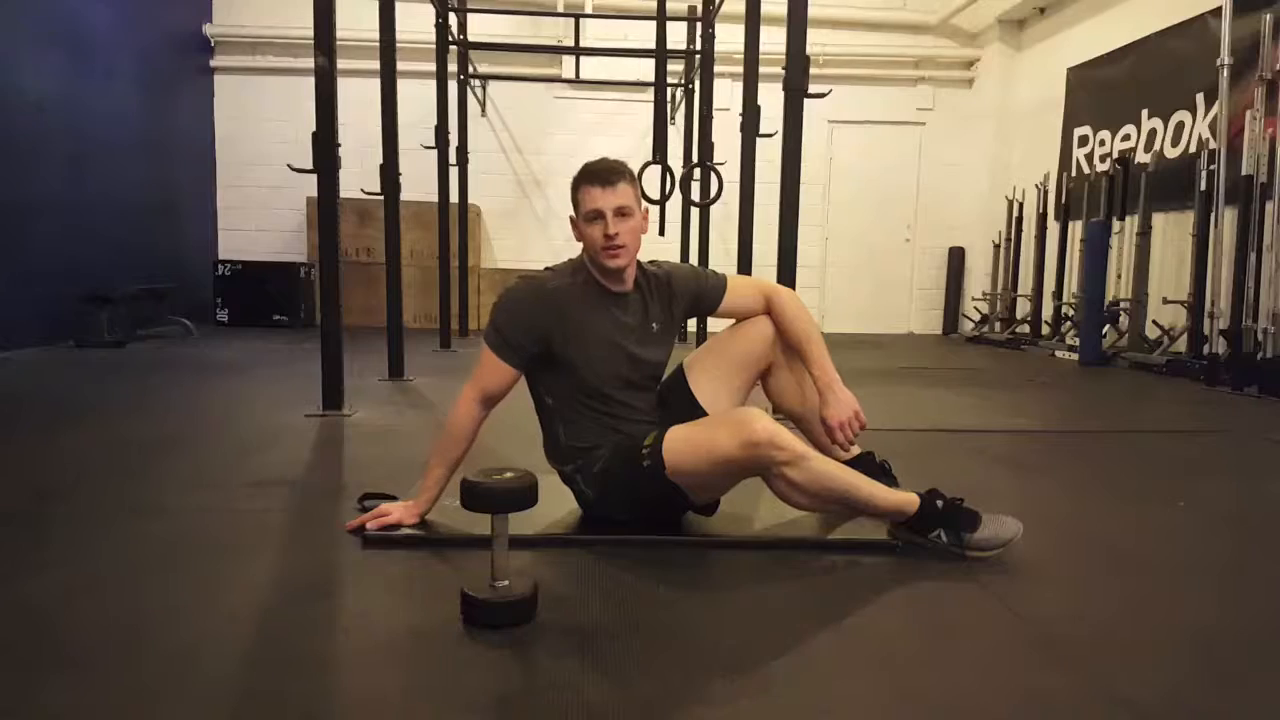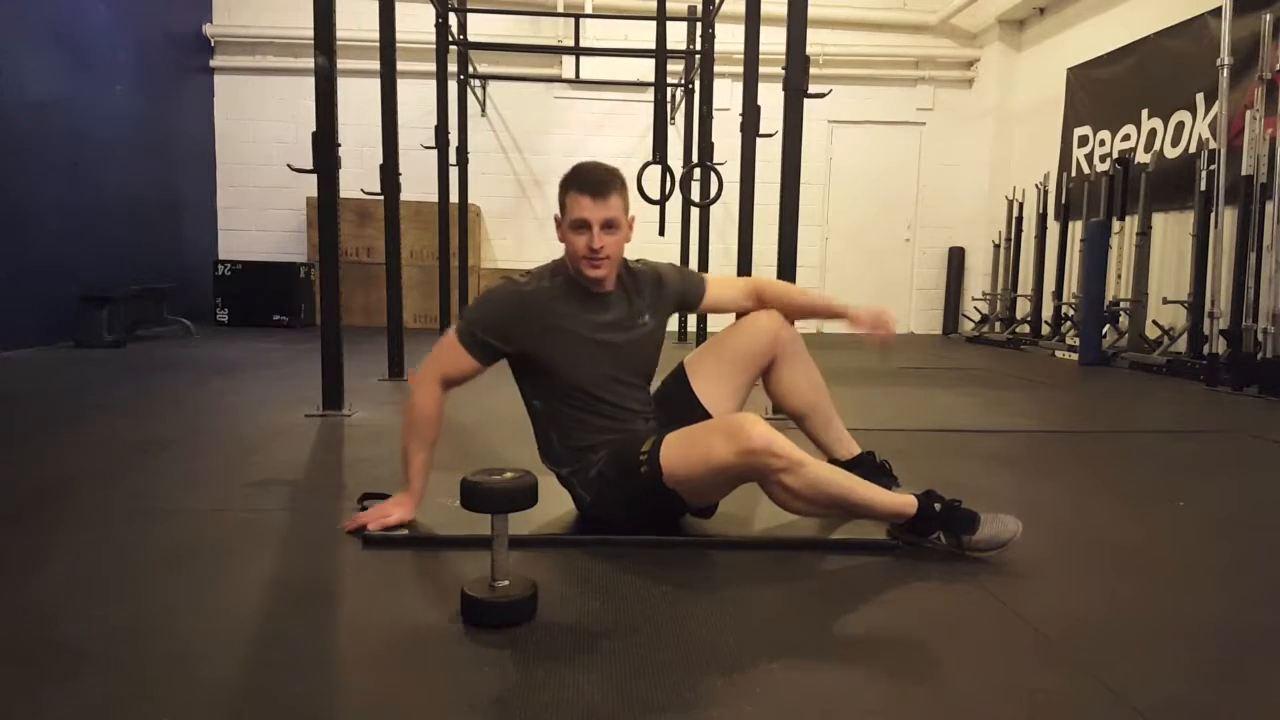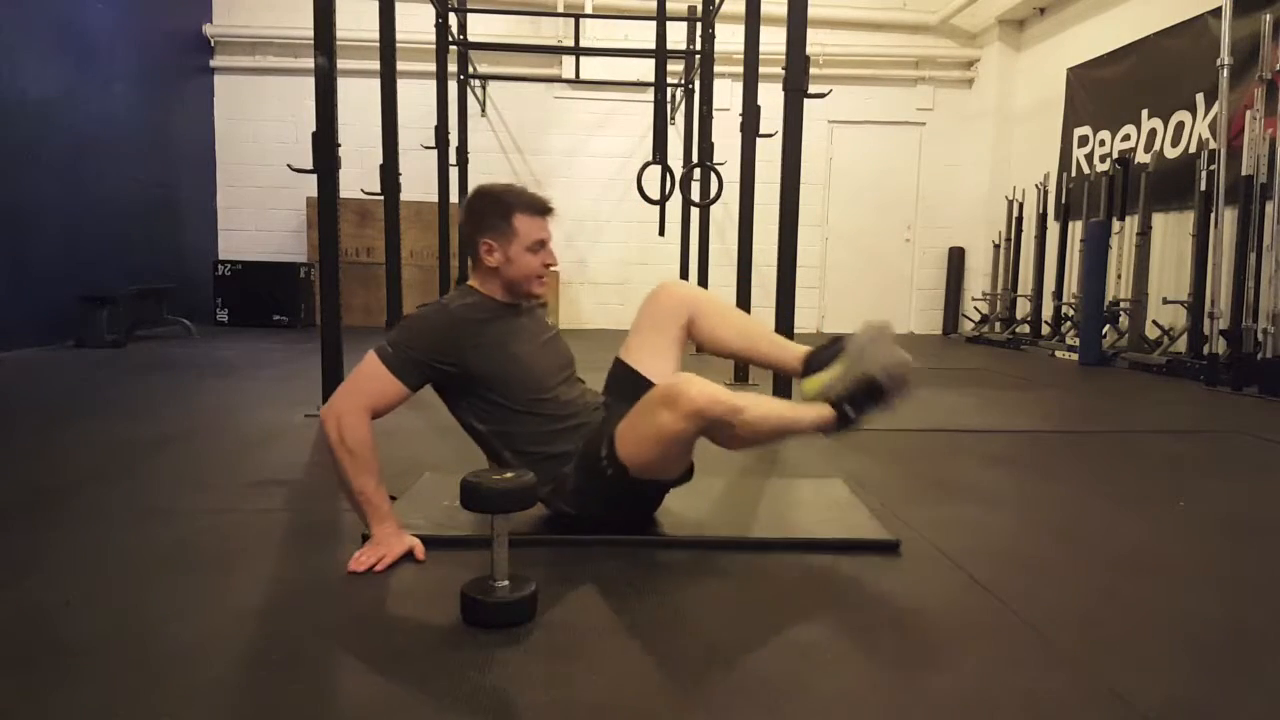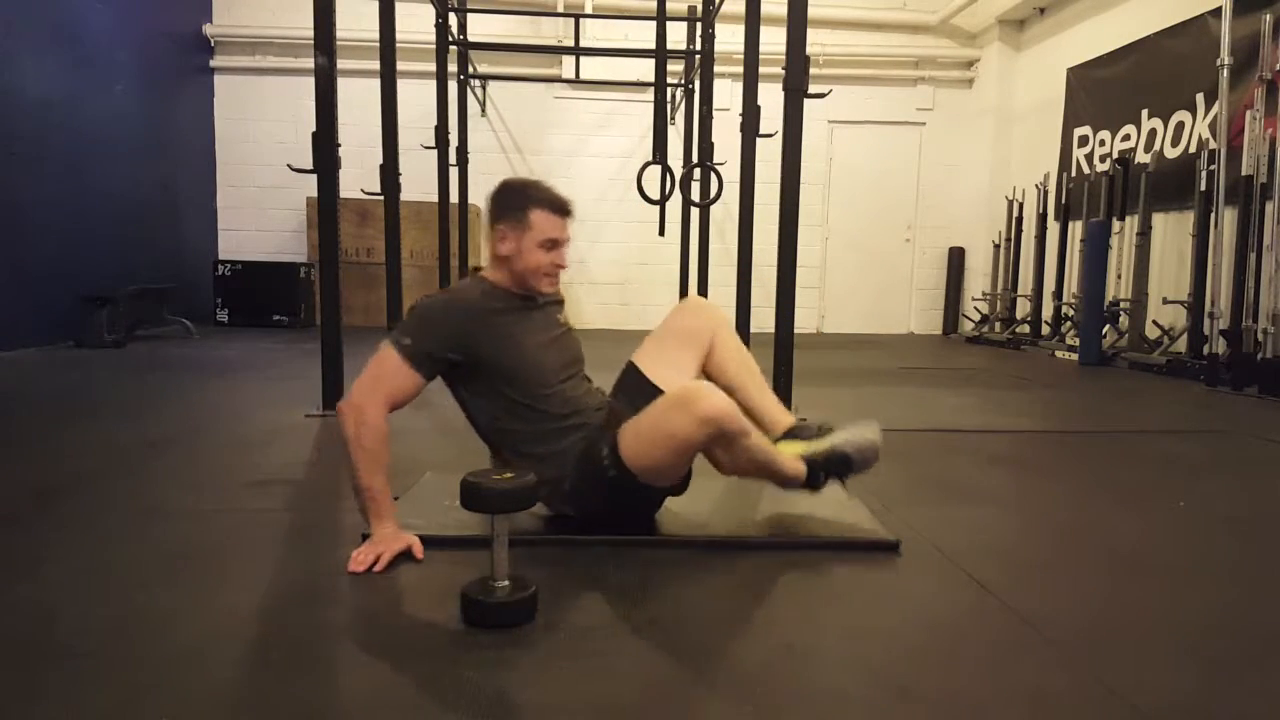
dt=0.7s
person 1, frame 1
left shoulder: (670, 284)
right shoulder: (538, 301)
left elbow: (776, 297)
right elbow: (477, 400)
left wrist: (832, 388)
right wrist: (421, 502)
left hip: (661, 437)
right hip: (611, 481)
left knee: (768, 333)
right knee: (757, 433)
left ankle: (860, 468)
right ankle: (920, 516)
person 1, frame 2
left shoulder: (650, 282)
right shoulder: (522, 306)
left elbow: (747, 291)
right elbow: (430, 379)
left wrist: (843, 309)
right wrist: (409, 494)
left hip: (659, 432)
right hip: (611, 485)
left knee: (770, 329)
right knee: (751, 439)
left ankle: (863, 471)
right ankle: (920, 518)
person 1, frame 3
left shoulder: (521, 299)
right shoulder: (444, 327)
right elbow: (341, 415)
right wrist: (385, 527)
left hip: (606, 426)
right hip: (590, 485)
left knee: (674, 299)
right knee: (688, 397)
left ankle: (815, 368)
right ankle: (837, 412)
person 1, frame 4
left shoulder: (541, 296)
right shoulder: (454, 314)
right elbow: (363, 404)
right wrist: (385, 524)
left hip: (611, 430)
right hip: (585, 485)
left knee: (699, 315)
right knee: (702, 401)
left ankle: (788, 436)
right ankle: (798, 470)
